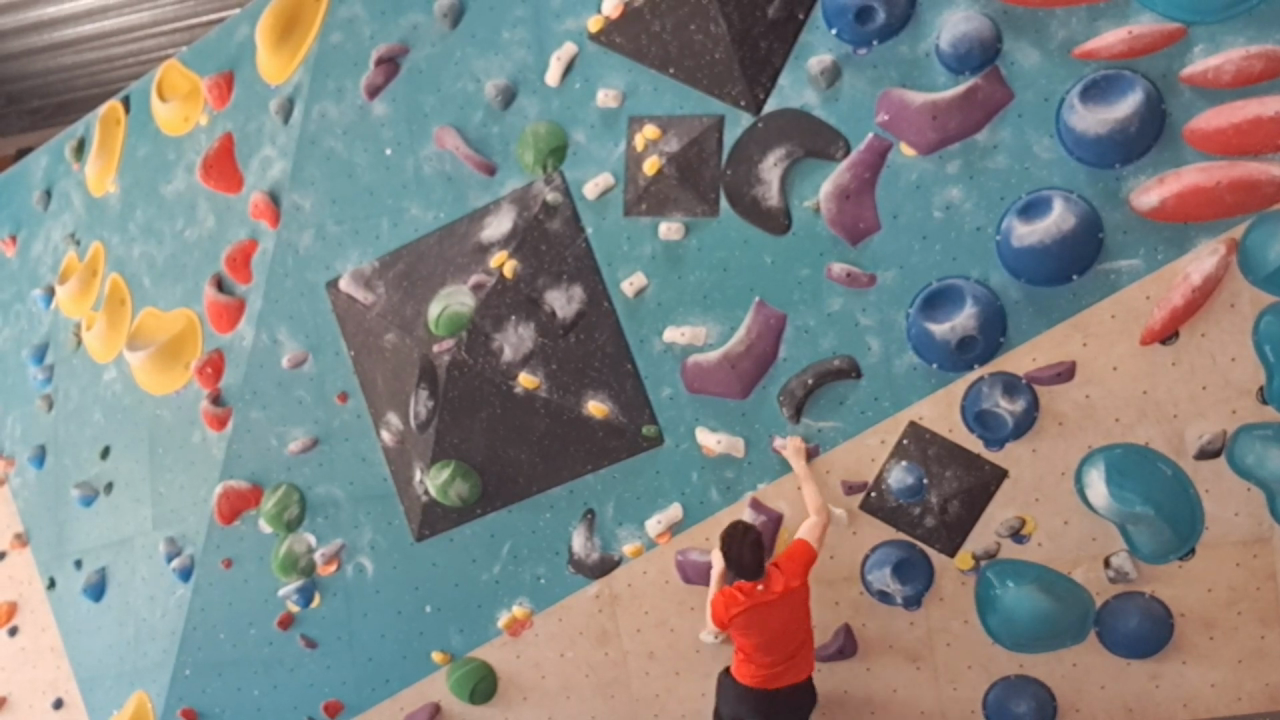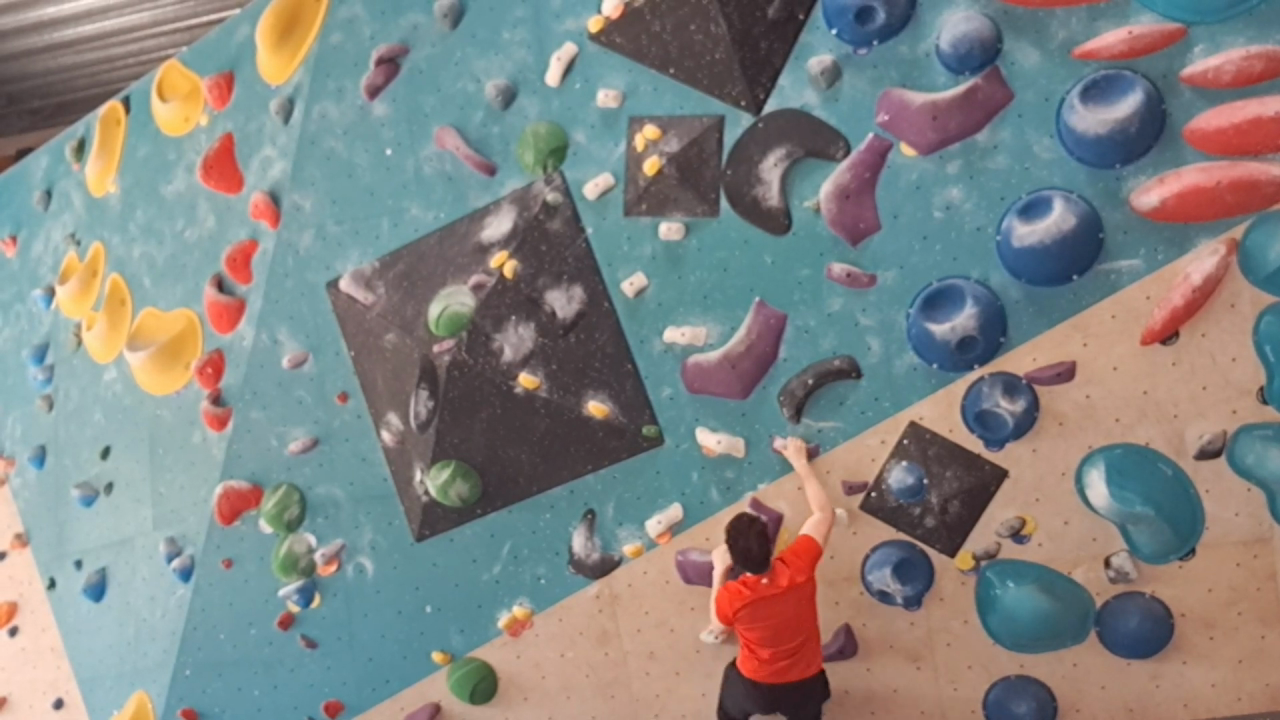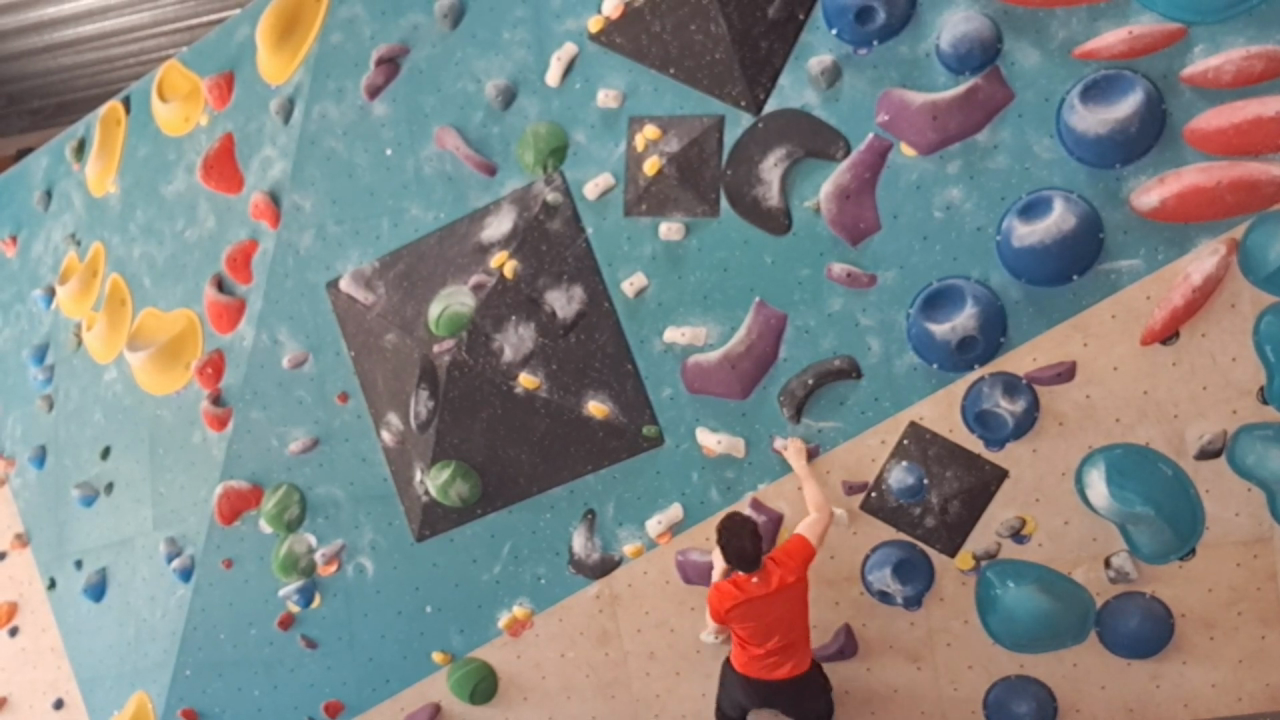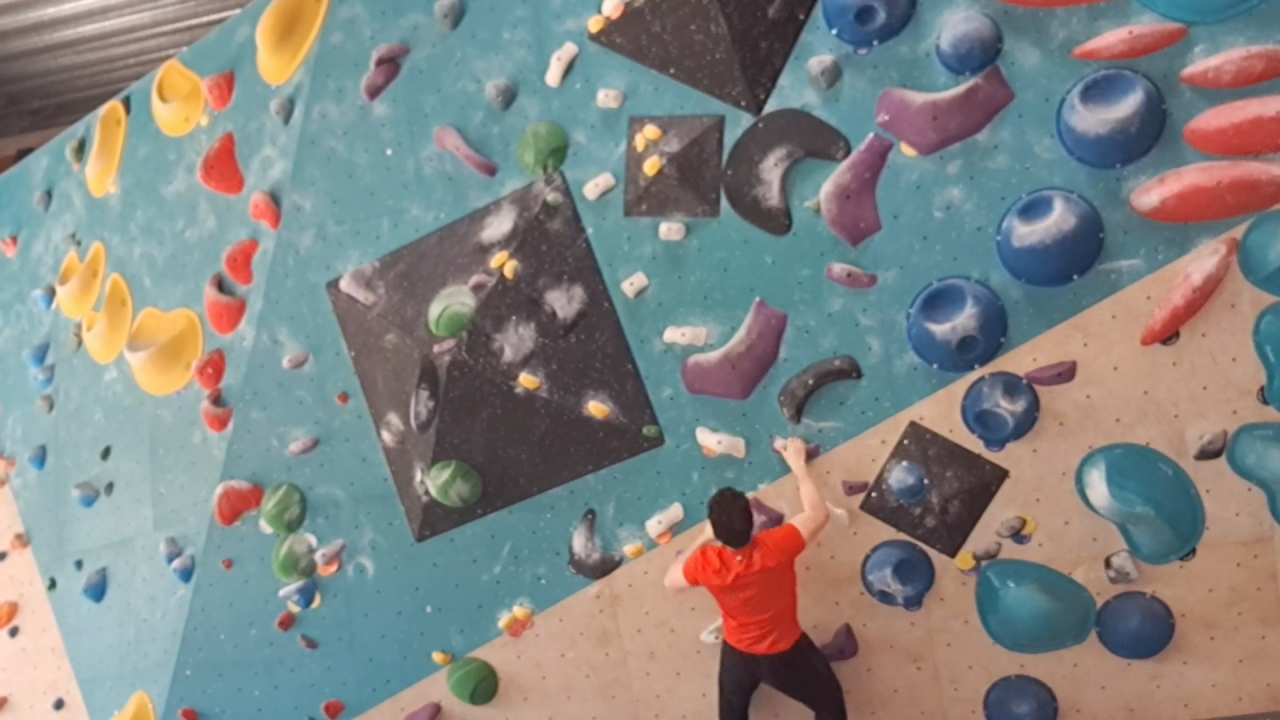
dt=0.2s
person 1, frame 1
left shoulder: (726, 601)
right shoulder: (793, 572)
left elbow: (714, 626)
right elbow: (820, 515)
left wrist: (717, 572)
right wrist: (799, 463)
left hip: (745, 692)
right hip: (794, 692)
person 1, frame 2
left shoulder: (731, 596)
right shoulder: (798, 565)
left elbow: (717, 627)
right elbow: (825, 513)
left wrist: (719, 572)
right wrist: (801, 464)
left hip: (751, 685)
right hip: (802, 686)
person 1, frame 3
left shoulder: (723, 594)
right shoulder: (789, 564)
left elbow: (715, 630)
right elbow: (822, 514)
left wrist: (718, 573)
right wrist: (800, 464)
left hip: (744, 680)
right hip: (797, 681)
person 1, frame 4
left shoulder: (708, 564)
right shoulder: (777, 548)
left elbow: (671, 580)
right elbow: (819, 514)
left wrist: (700, 547)
right wrist: (798, 465)
left hip: (737, 655)
right hip: (787, 655)
